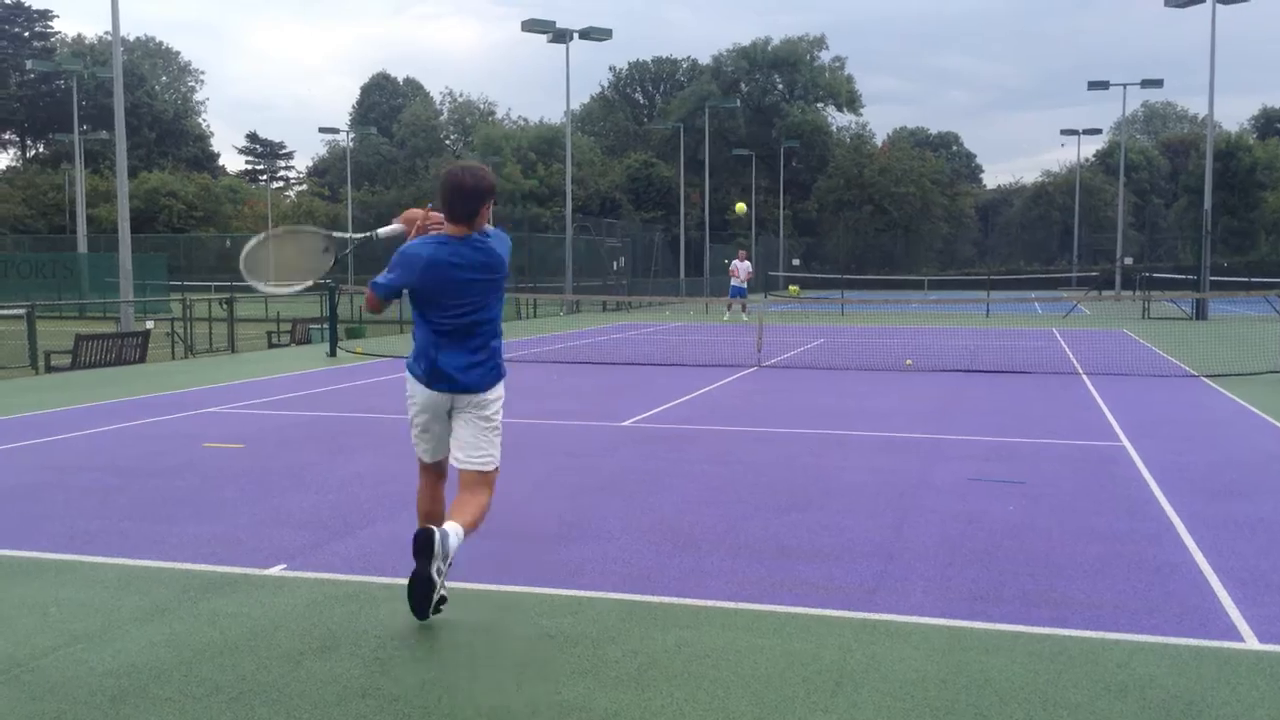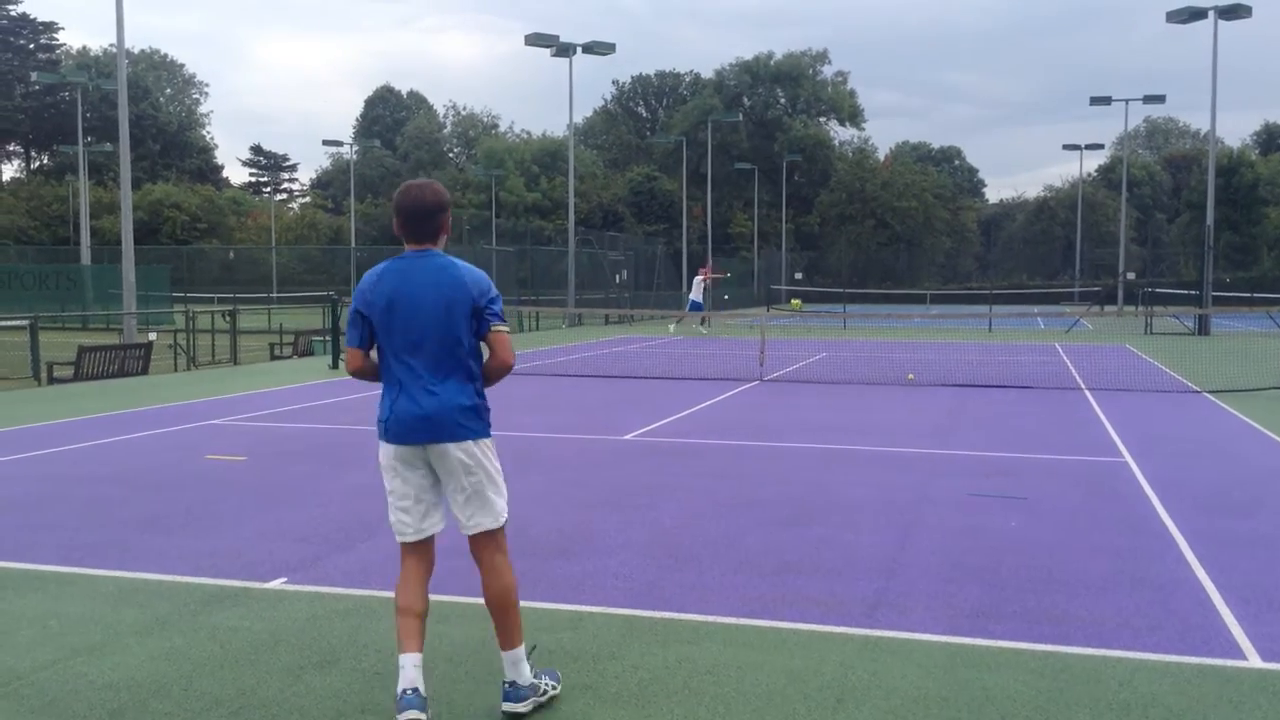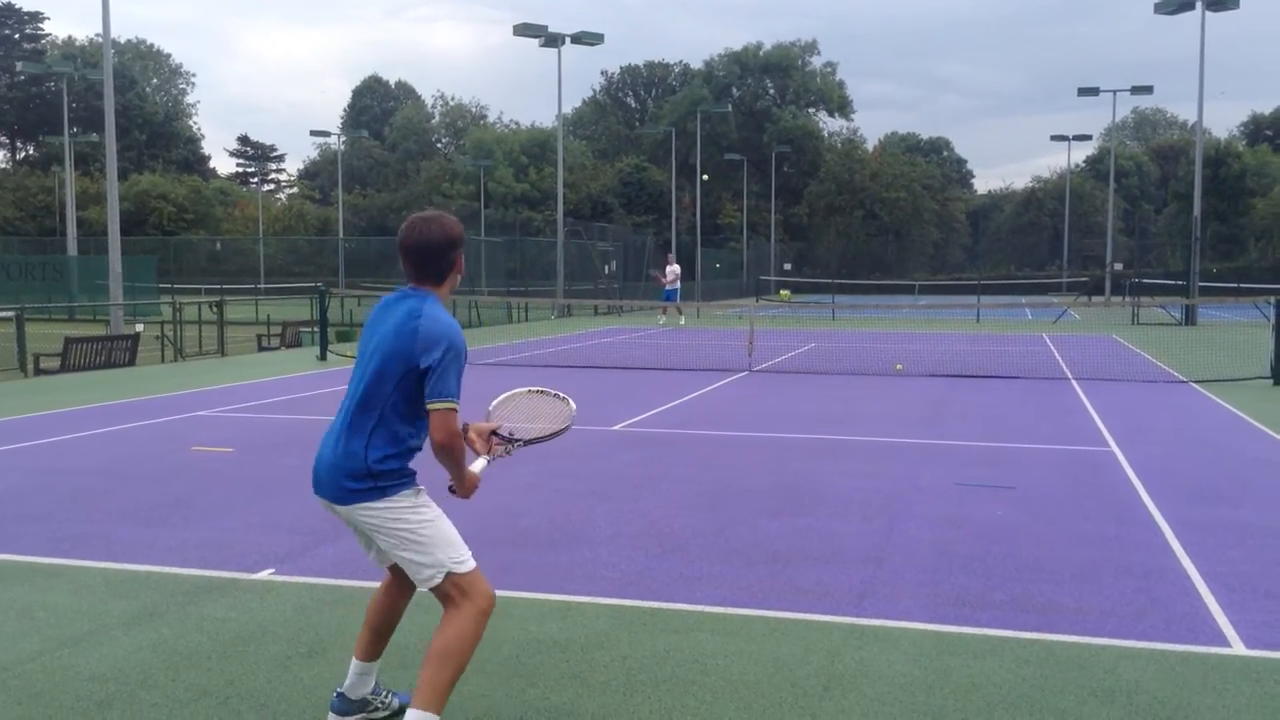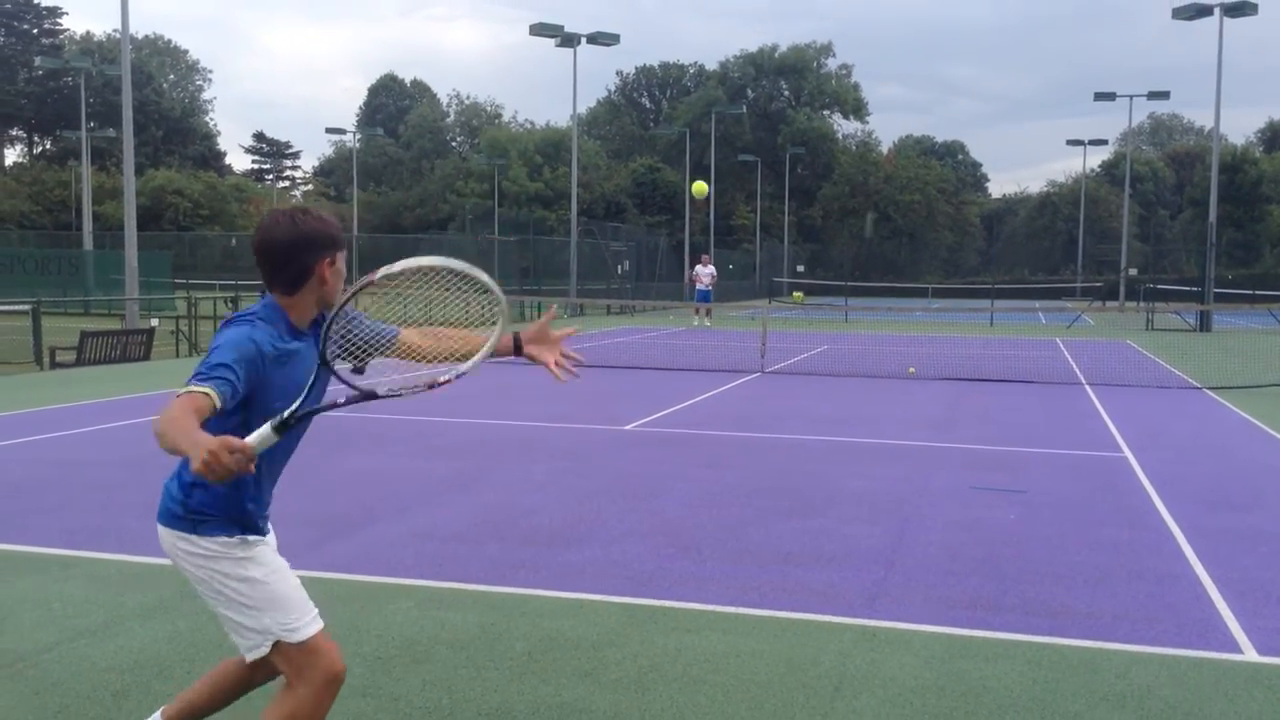
dt=1s
person 1, frame 1
left shoulder: (416, 256)
right shoulder: (499, 247)
left elbow: (373, 305)
right wrist: (430, 222)
left hip: (429, 381)
right hip: (481, 386)
left knee: (432, 475)
right knee: (477, 492)
left ankle: (430, 564)
right ankle: (441, 543)
person 1, frame 2
left shoulder: (372, 284)
right shoulder: (474, 281)
left elbow: (356, 365)
right elbow: (503, 360)
left hip: (400, 432)
right hip: (462, 428)
left knee: (415, 559)
right knee: (490, 551)
person 1, frame 3
left shoulder: (386, 308)
right shoulder: (441, 332)
right elbow: (442, 435)
left wrist: (467, 430)
right wrist: (462, 476)
left hip: (336, 474)
right hip: (378, 483)
left knee: (405, 571)
right knee: (472, 598)
person 1, frame 4
left shoulder: (322, 328)
right shoulder: (246, 341)
left elbow: (418, 345)
right elbow: (171, 419)
left wrist: (518, 344)
right wrist: (199, 444)
left hip: (239, 525)
right hip: (211, 531)
left knee: (278, 655)
right knee: (319, 669)
